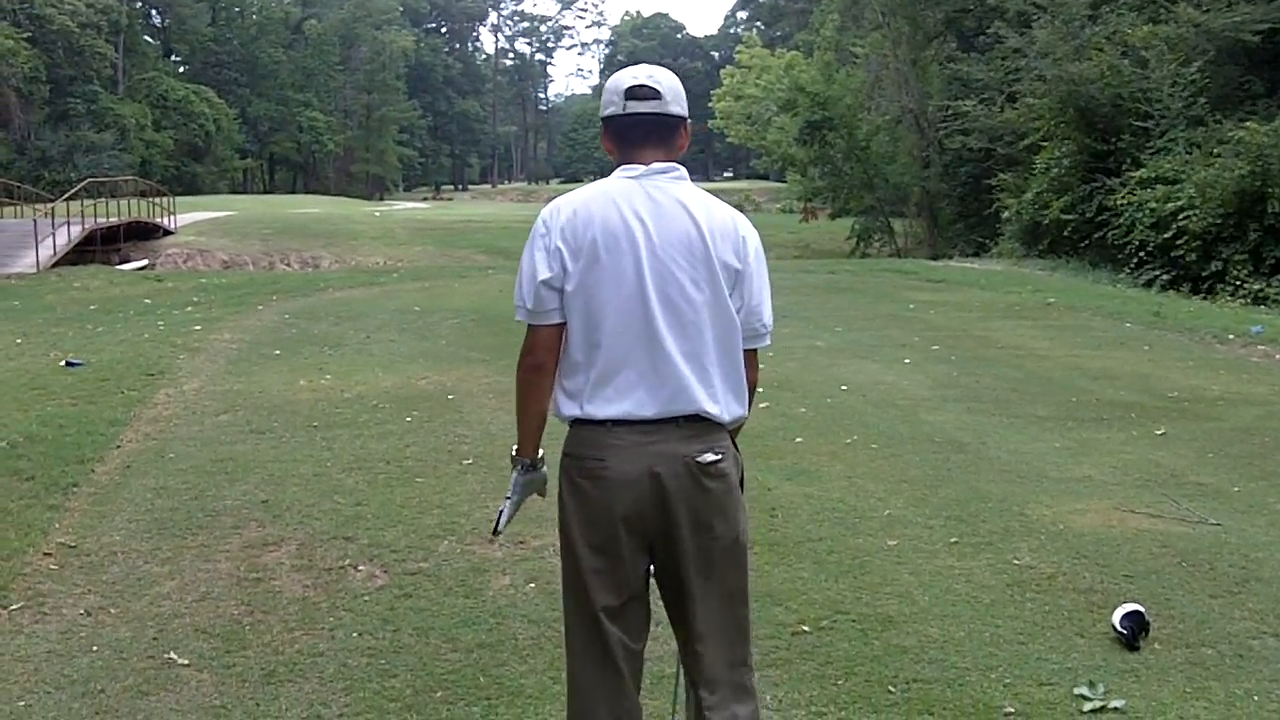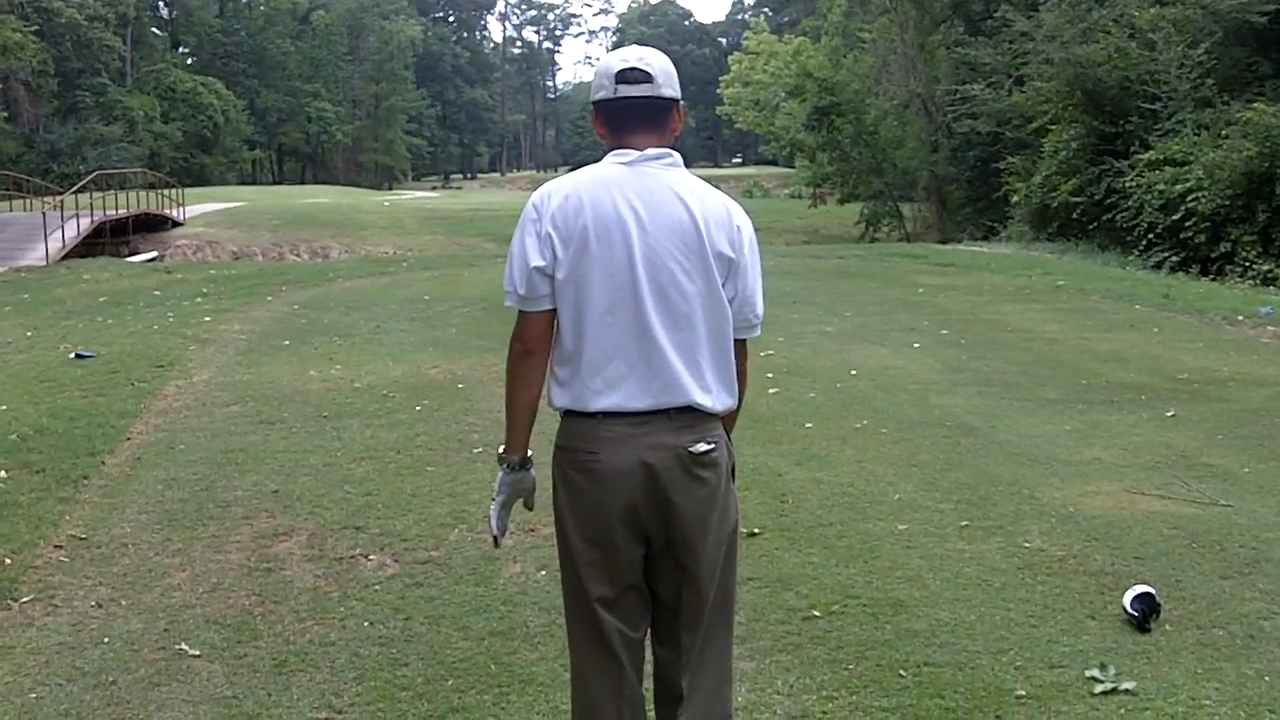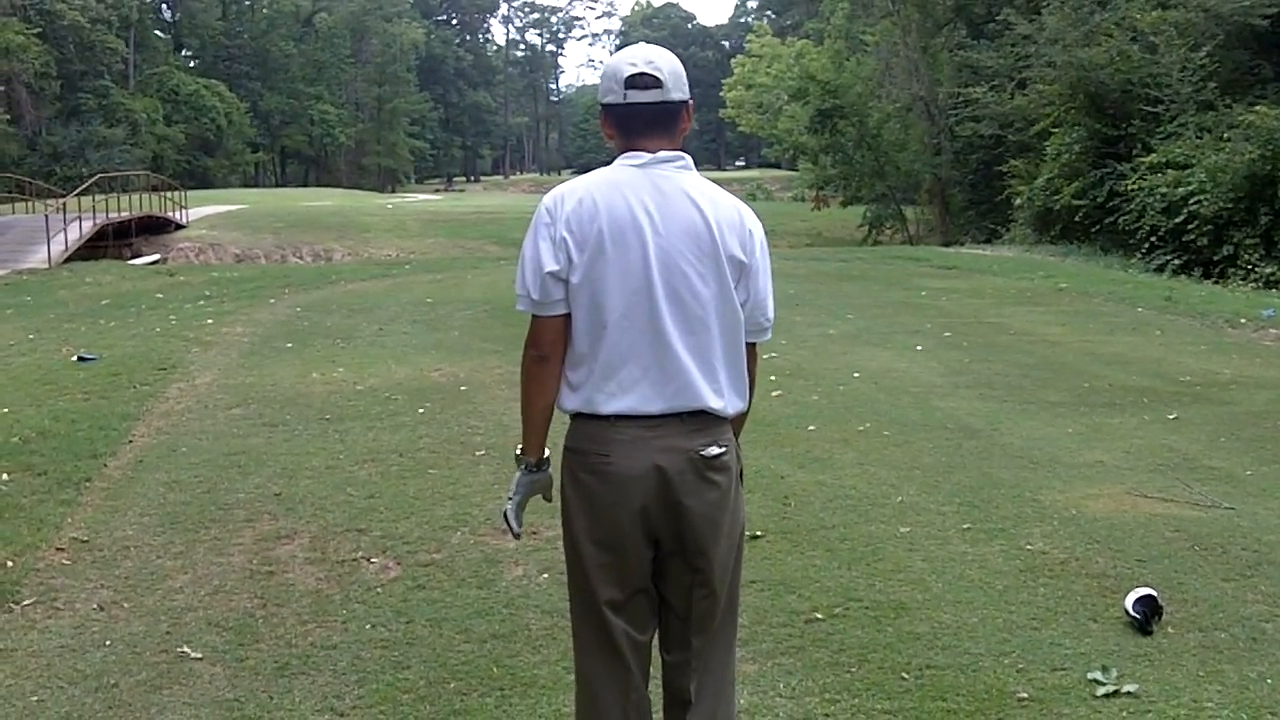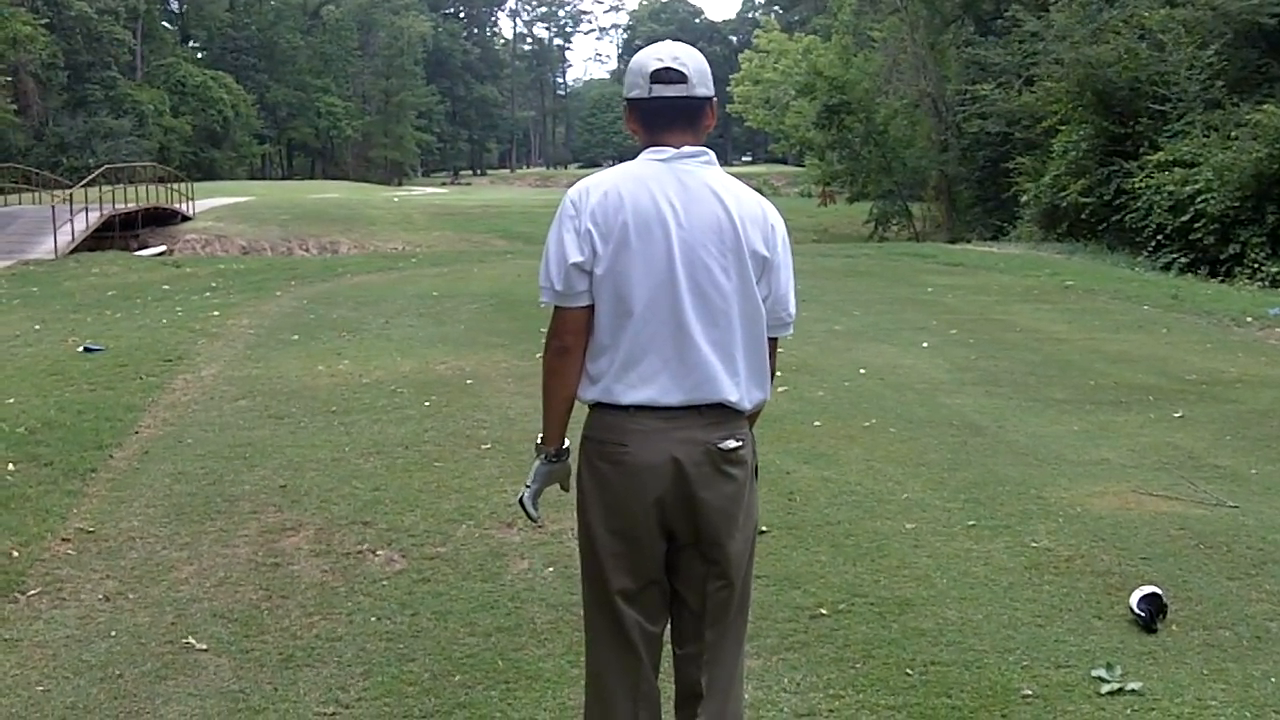
dt=0.5s
person 1, frame 1
left shoulder: (565, 218)
right shoulder: (730, 225)
left elbow: (540, 356)
right elbow: (747, 364)
left wrist: (525, 456)
left hip: (600, 458)
right hip: (701, 457)
left knee: (604, 654)
right knee: (716, 649)
person 1, frame 2
left shoulder: (554, 204)
right shoulder: (723, 212)
left elbow: (531, 341)
right elbow: (737, 351)
left wrist: (514, 457)
left hip: (593, 448)
right hip: (693, 447)
left knee: (604, 641)
right knee: (695, 642)
person 1, frame 3
left shoulder: (567, 207)
right shoulder: (733, 214)
left elbow: (546, 347)
right elbow: (747, 353)
left wrist: (532, 459)
left hip: (603, 452)
right hip: (703, 452)
left knee: (611, 644)
right knee: (701, 646)
person 1, frame 4
left shoulder: (592, 200)
right shoulder: (756, 211)
left elbow: (567, 339)
right elbow: (766, 349)
left wrist: (551, 448)
left hip: (619, 443)
right hip: (719, 446)
left knee: (622, 640)
right knee: (713, 642)
